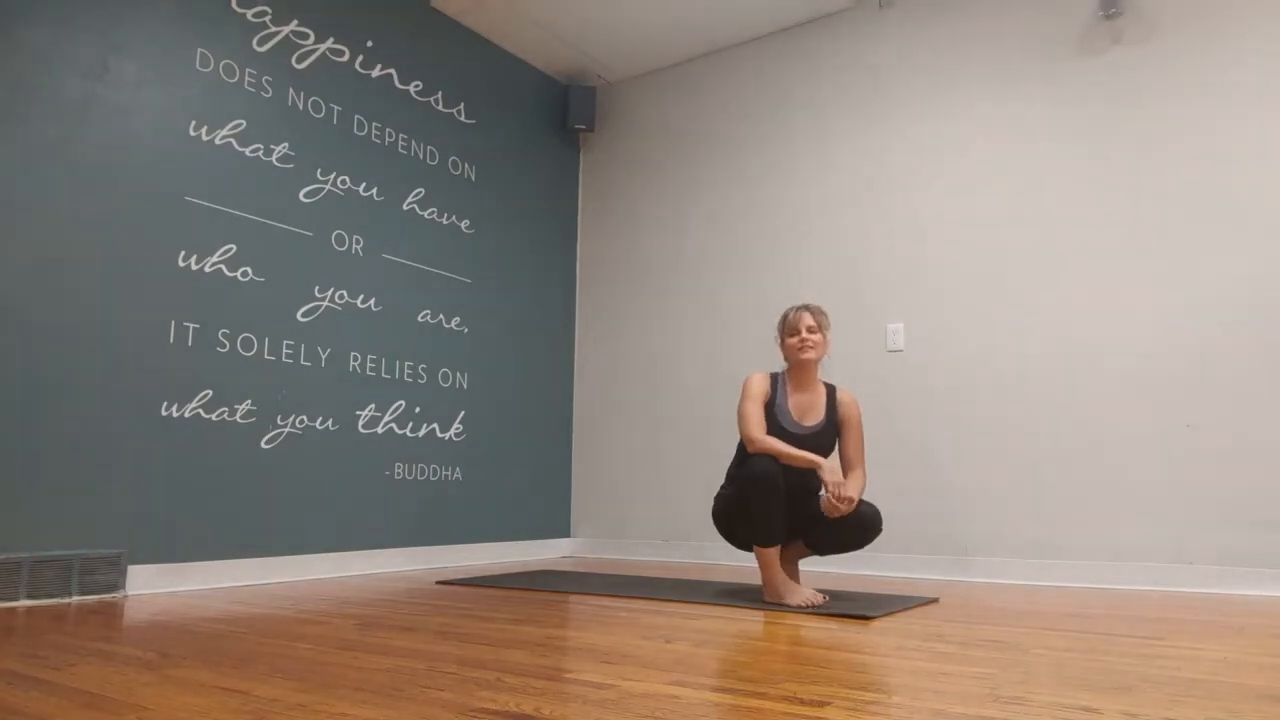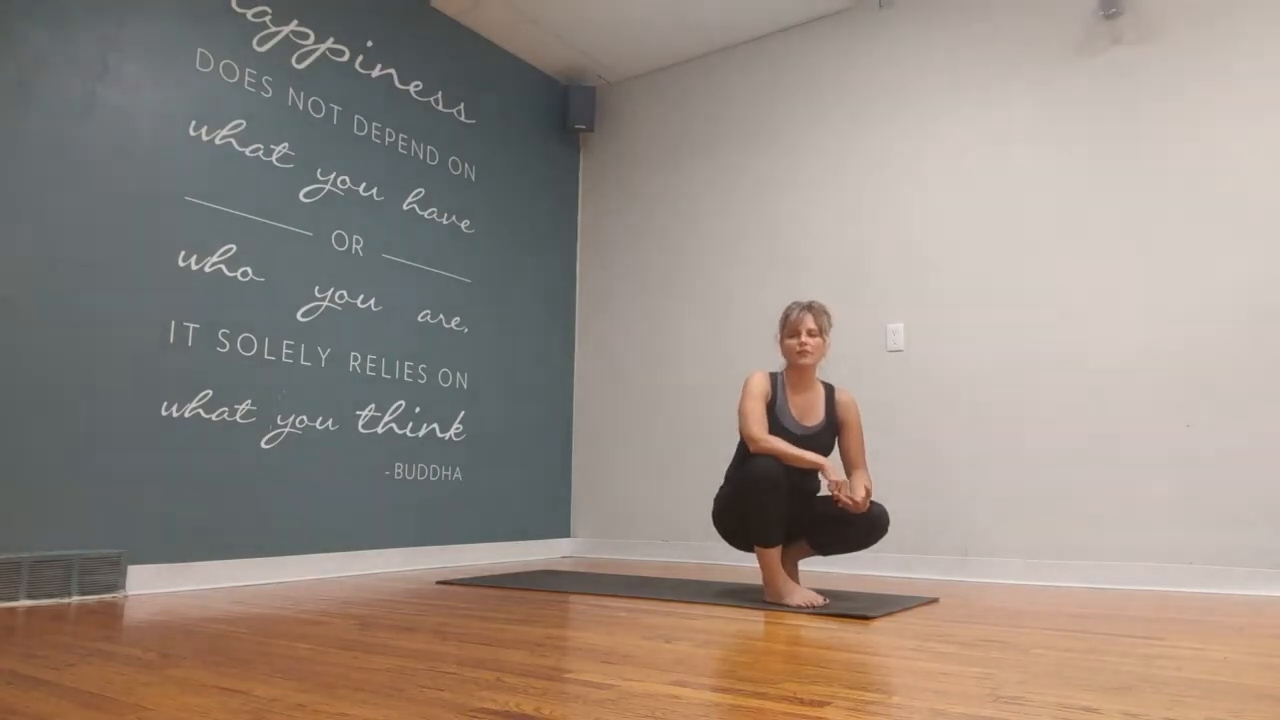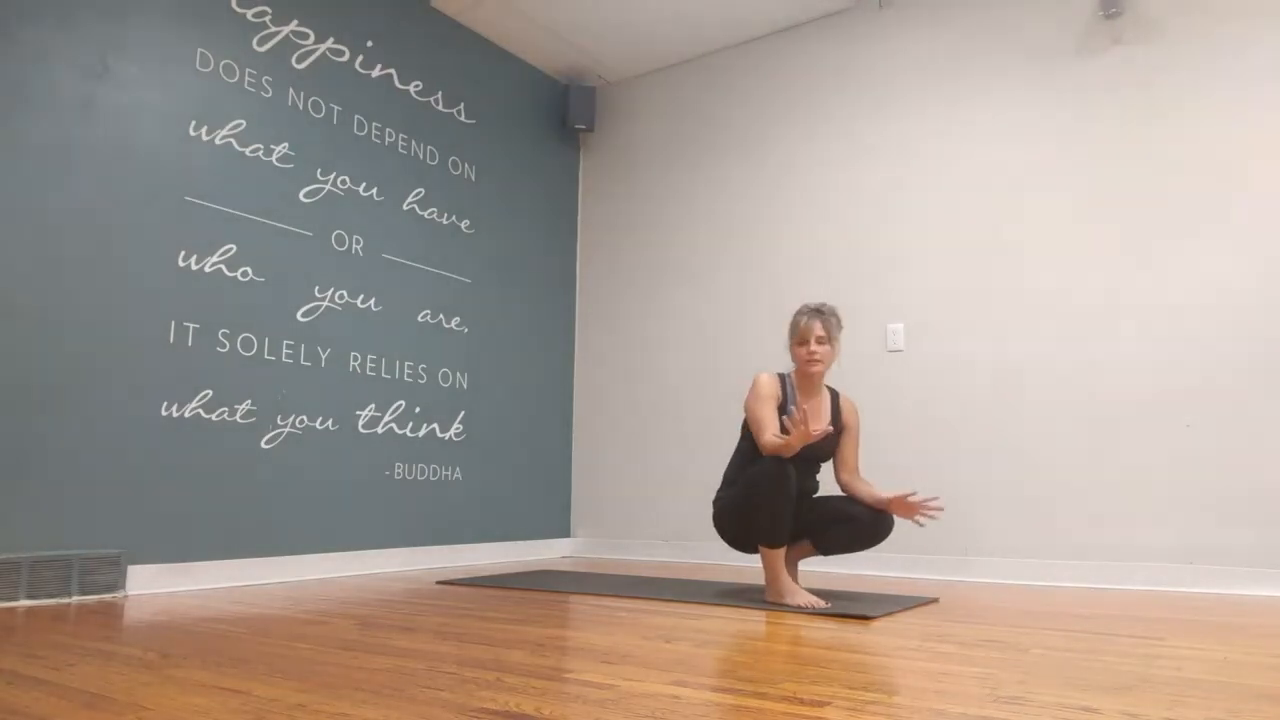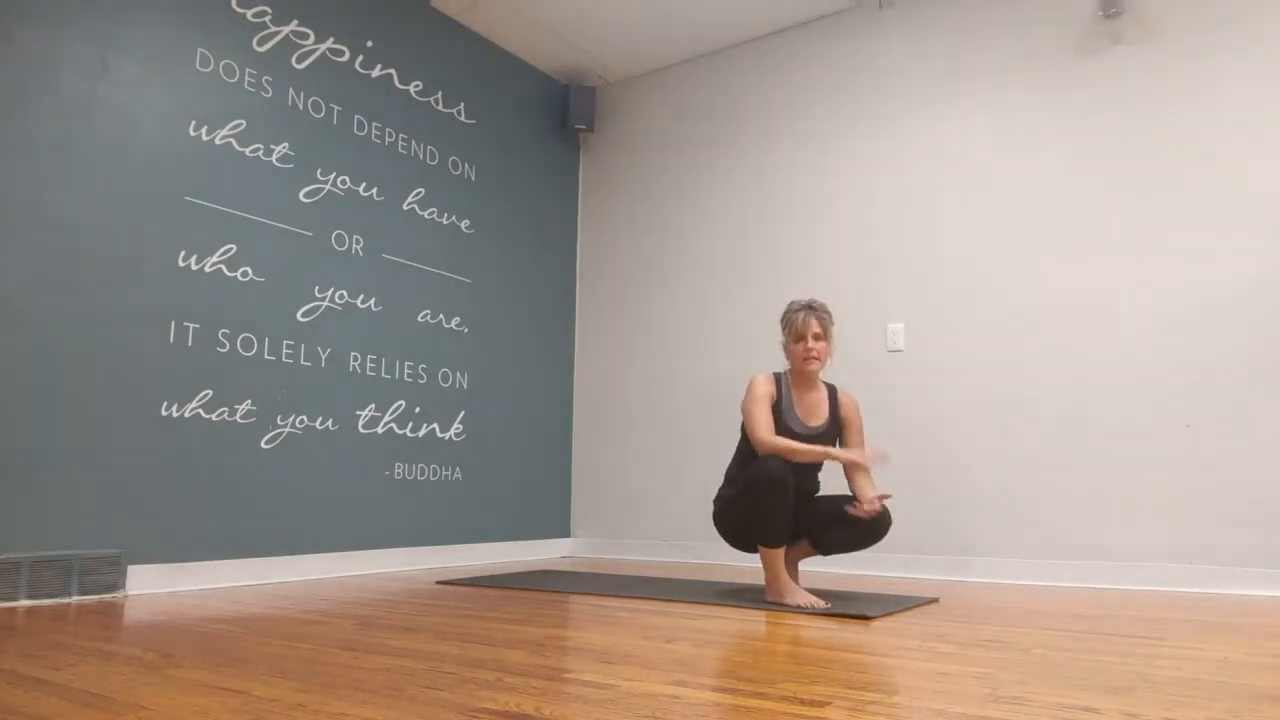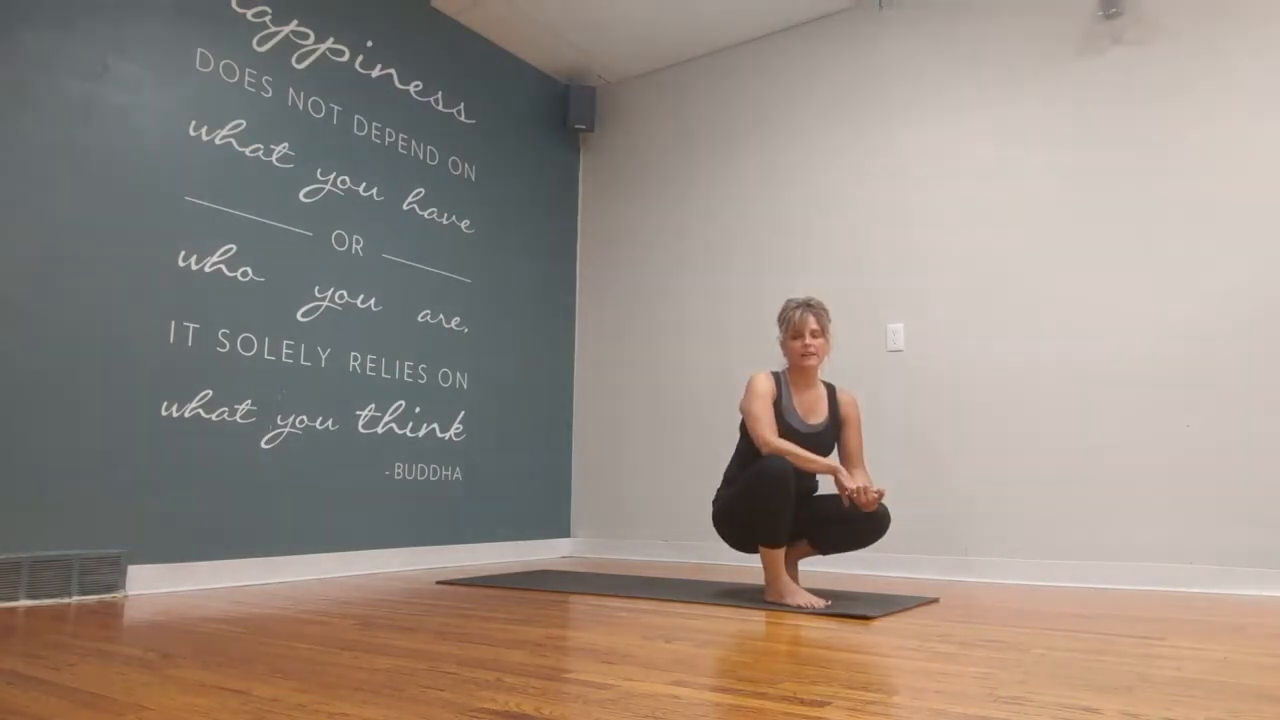
dt=1s
person 1, frame 1
left shoulder: (842, 402)
right shoulder: (761, 384)
left elbow: (855, 469)
right elbow: (754, 440)
left wrist: (848, 497)
right wrist: (819, 462)
left hip: (796, 510)
right hip: (744, 511)
left knee: (866, 519)
right knee: (763, 466)
left ankle: (787, 555)
right ankle: (774, 582)
person 1, frame 2
left shoulder: (840, 402)
right shoulder: (761, 383)
left elbow: (857, 469)
right elbow: (756, 440)
left wrist: (859, 496)
right wrist: (821, 462)
left hip: (797, 510)
right hip: (742, 512)
left knee: (873, 519)
right knee: (764, 467)
left ankle: (787, 555)
right ankle: (775, 583)
person 1, frame 3
left shoulder: (844, 408)
right shoulder: (768, 385)
left elbow: (848, 476)
right elbow: (769, 446)
left wrist: (887, 502)
right wrist: (797, 441)
left hip: (791, 511)
right hip: (740, 512)
left knee: (876, 521)
right knee: (775, 468)
left ankle: (787, 556)
right ankle: (776, 583)
person 1, frame 4
left shoulder: (843, 403)
right shoulder: (764, 385)
left elbow: (857, 470)
right elbow: (765, 444)
left wrist: (869, 497)
right wrist: (835, 452)
left hip: (795, 510)
right hip: (741, 512)
left knee: (873, 520)
right knee: (773, 468)
left ankle: (789, 555)
right ankle: (777, 583)
person 1, frame 5
left shoulder: (842, 402)
right shoulder: (763, 384)
left elbow: (855, 467)
right elbow: (768, 444)
left wrist: (865, 493)
right wrist: (833, 468)
left hip: (795, 509)
right hip: (741, 512)
left knee: (873, 517)
right knee: (775, 468)
left ankle: (788, 555)
right ankle: (776, 583)
